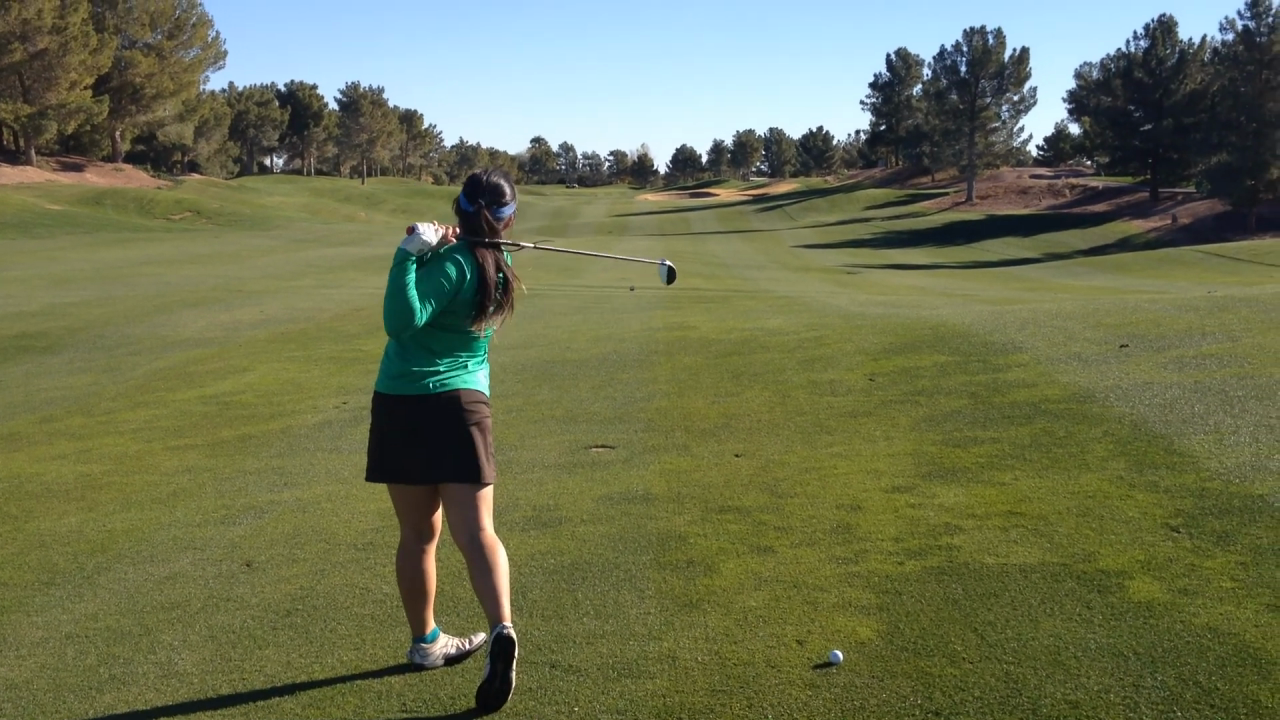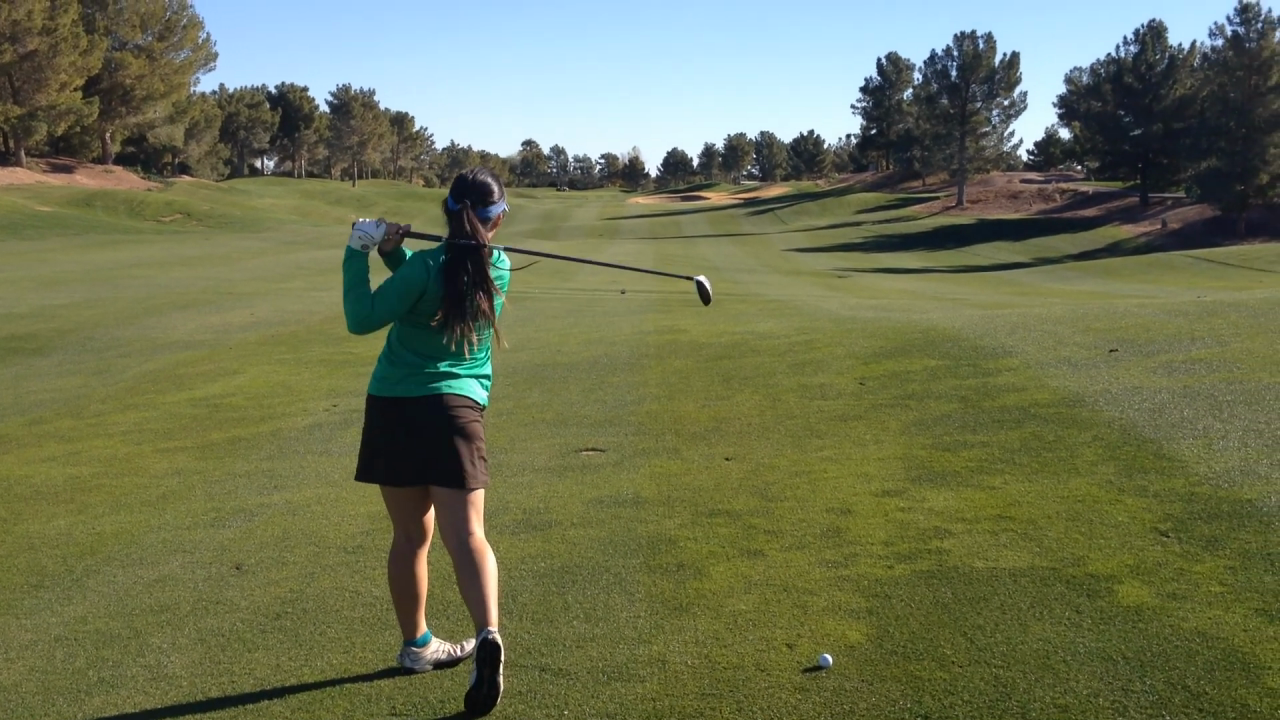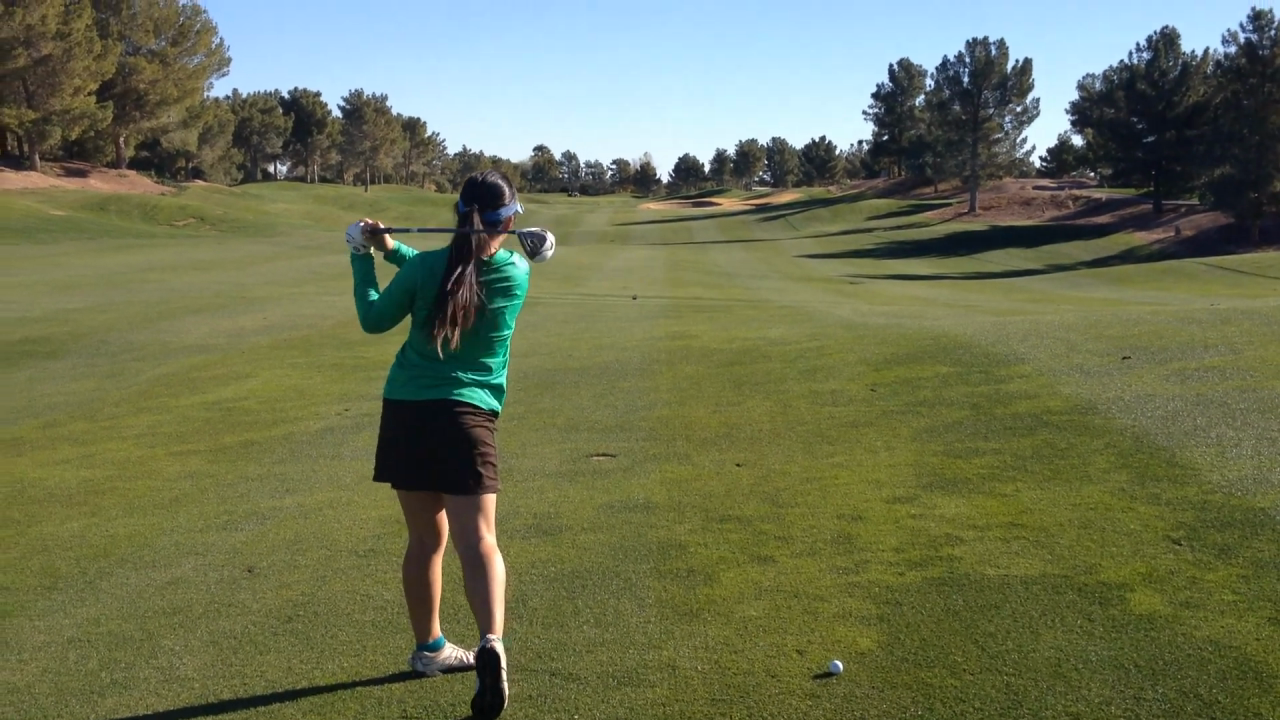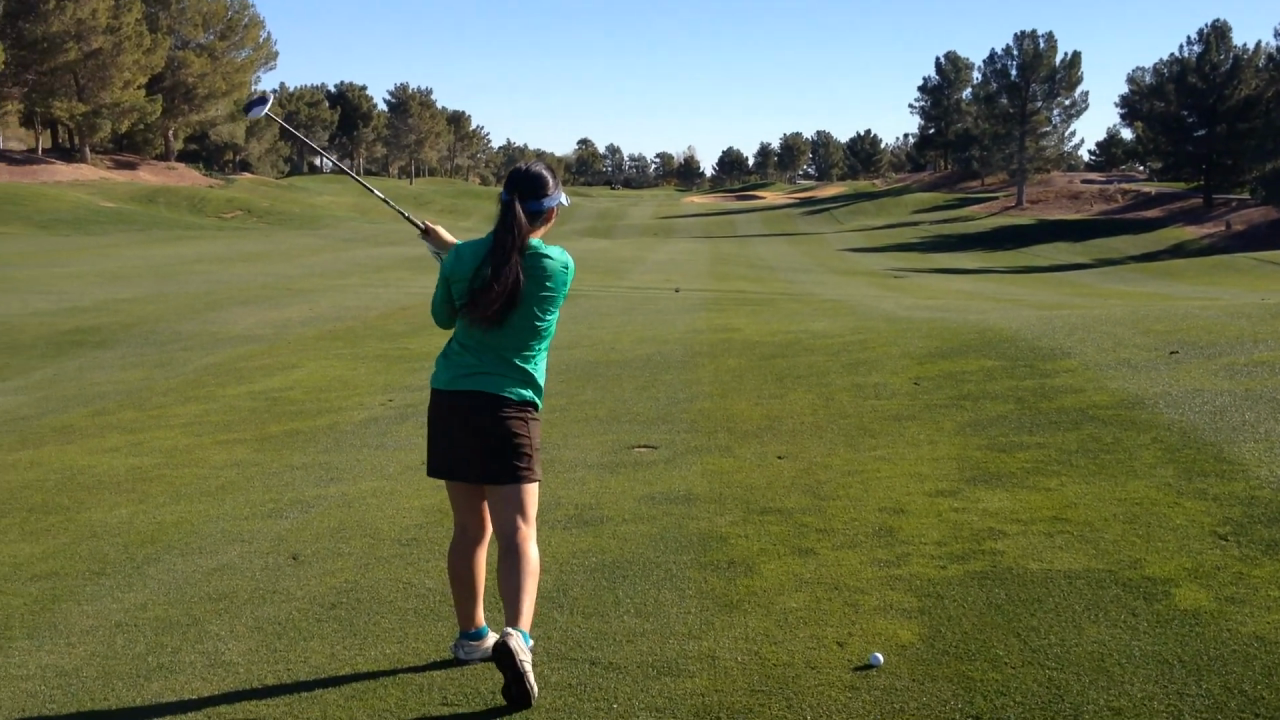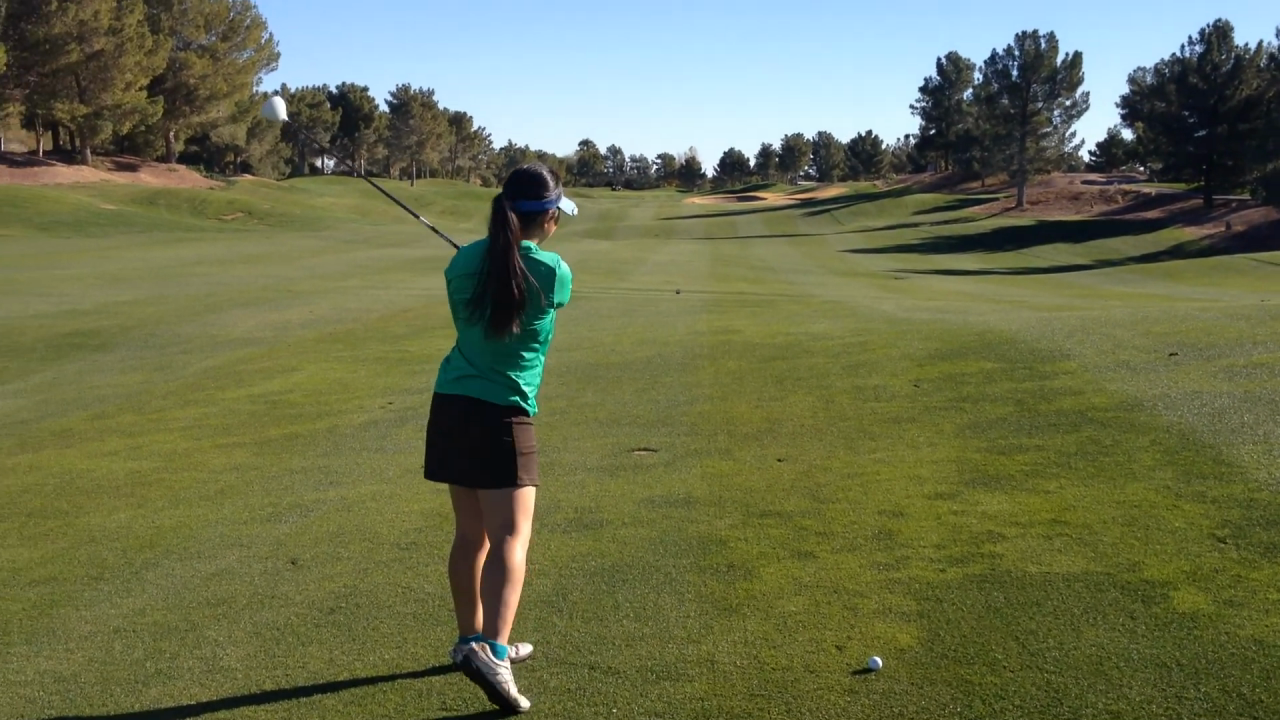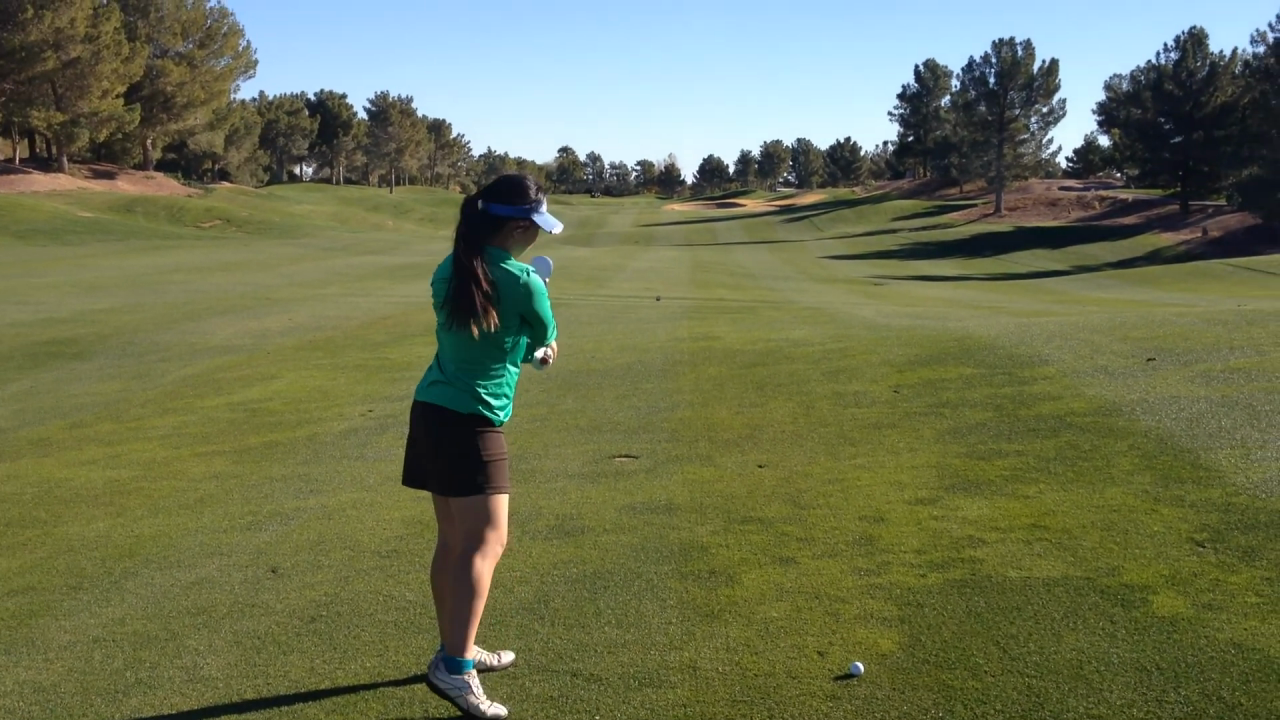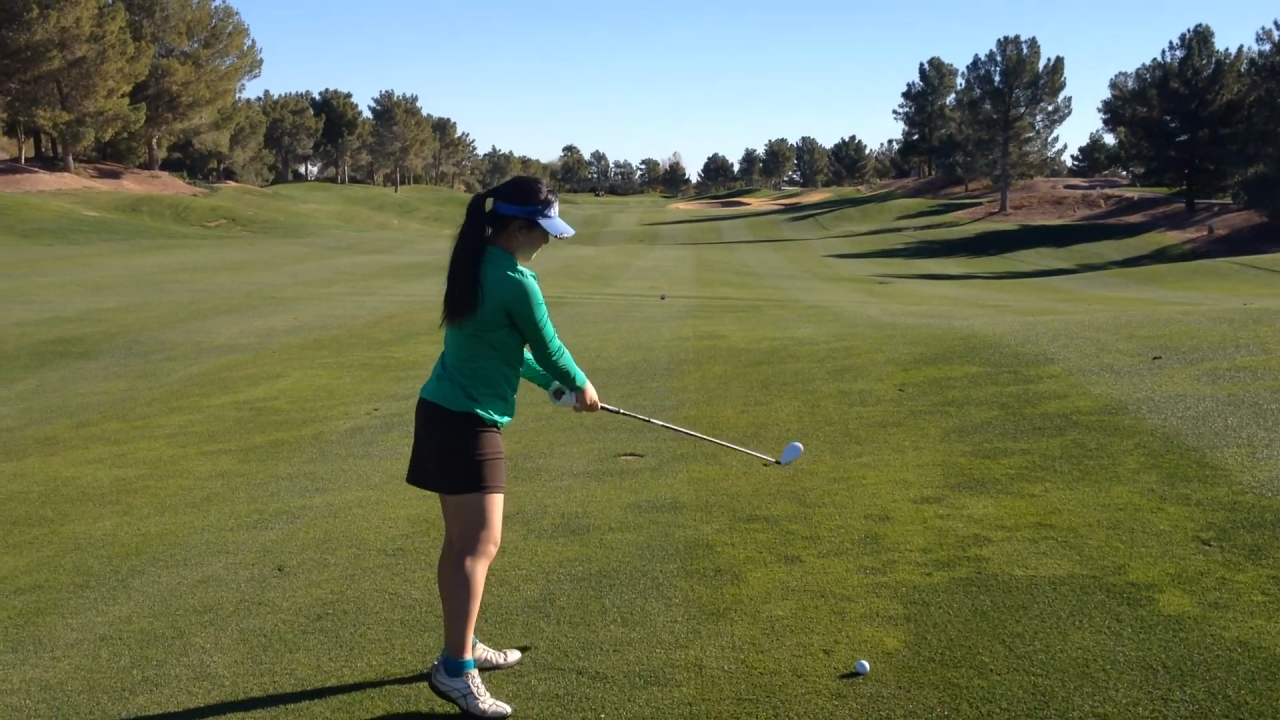
dt=0.2s
person 1, frame 1
left shoulder: (449, 265)
right shoulder: (492, 263)
left elbow: (400, 324)
left wrist: (417, 249)
right wrist: (421, 246)
left hip: (401, 404)
right hip: (461, 405)
left knee: (418, 532)
right knee: (476, 532)
left ankle: (425, 641)
right ankle: (502, 630)
person 1, frame 2
left shoulder: (425, 268)
right shoulder: (497, 266)
left elbow: (362, 320)
left wrist: (359, 250)
right wrist: (393, 247)
left hip: (393, 407)
right hip: (456, 409)
left knee: (410, 535)
right knee: (466, 536)
left ankle: (416, 644)
right ankle: (487, 636)
person 1, frame 3
left shoulder: (425, 268)
right shoulder: (517, 271)
left elbow: (374, 319)
left wrist: (362, 256)
right wrist: (392, 248)
left hip: (406, 410)
right hip: (467, 416)
left knee: (426, 538)
right knee: (478, 541)
left ankle: (428, 647)
right ankle: (492, 642)
person 1, frame 4
left shoulder: (464, 259)
right shoulder: (560, 265)
left hip: (451, 401)
right hip: (506, 408)
left knee: (471, 527)
right knee: (518, 531)
left ankle: (472, 635)
right ankle: (516, 637)
person 1, frame 5
left shoulder: (464, 262)
right shoulder: (555, 272)
left hip: (452, 405)
right hip: (502, 414)
left knee: (472, 533)
right knee: (511, 535)
left ankle: (473, 640)
right ankle: (492, 650)
person 1, frame 6
left shoulder: (448, 270)
right shoulder: (523, 280)
right elbow: (545, 332)
left wrist: (527, 350)
right wrist: (543, 345)
left hip: (432, 412)
right hip: (472, 422)
left knee: (454, 540)
right knee: (485, 543)
left ankle: (455, 649)
right ankle: (455, 667)
person 1, frame 7
left shoulder: (469, 266)
right shoulder: (516, 281)
right elbow: (547, 348)
left wrist: (554, 383)
right wrist: (579, 385)
left hip: (442, 410)
right hip: (468, 421)
left knee: (462, 539)
right knee: (481, 543)
left ankle: (463, 646)
right ankle: (455, 668)
